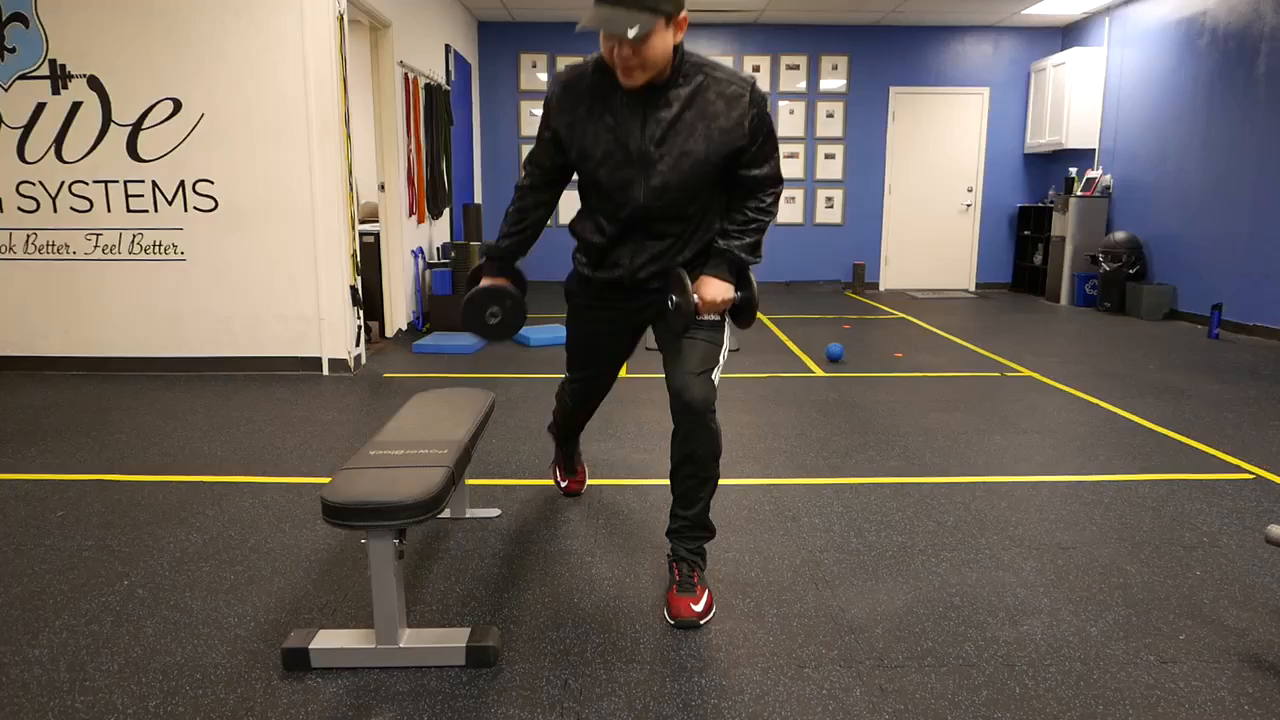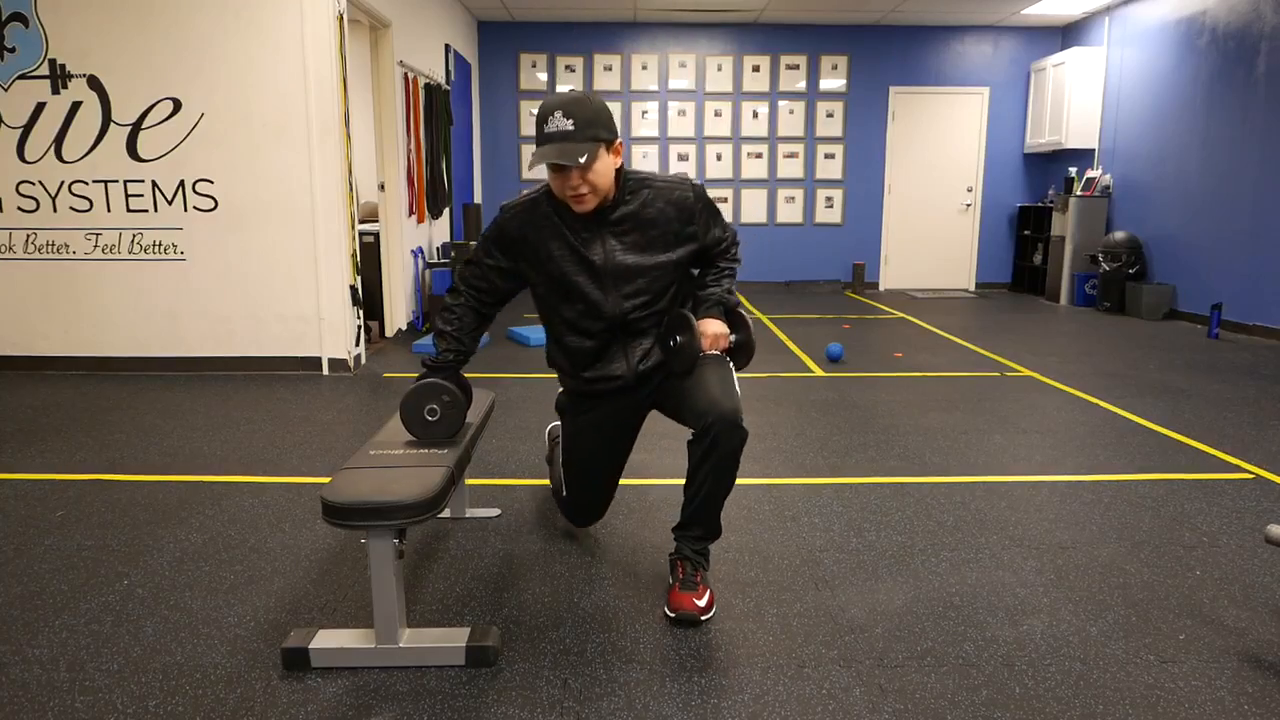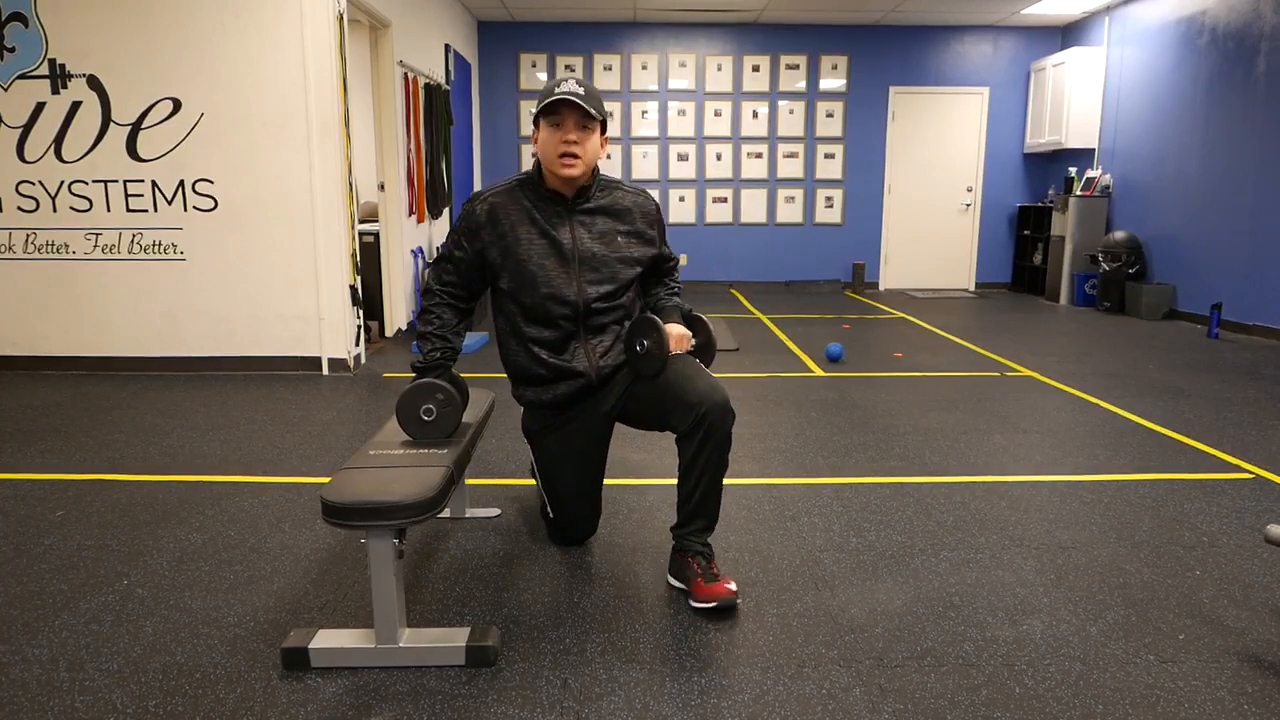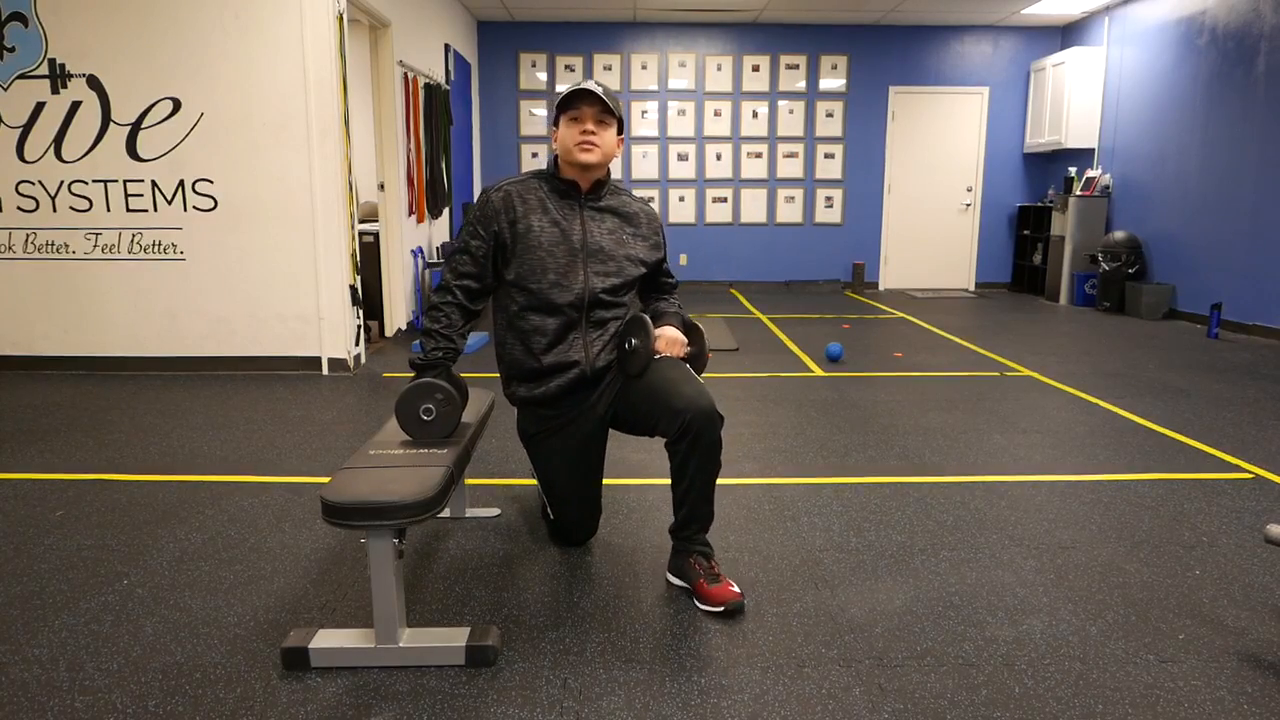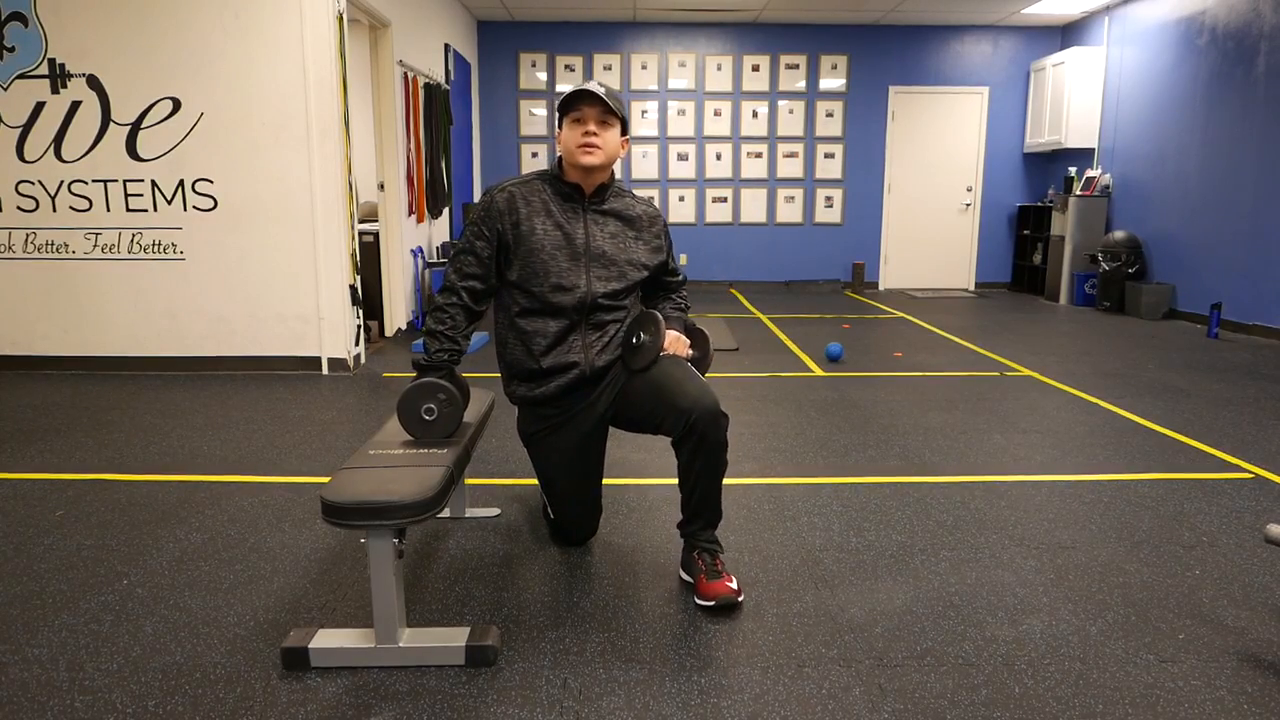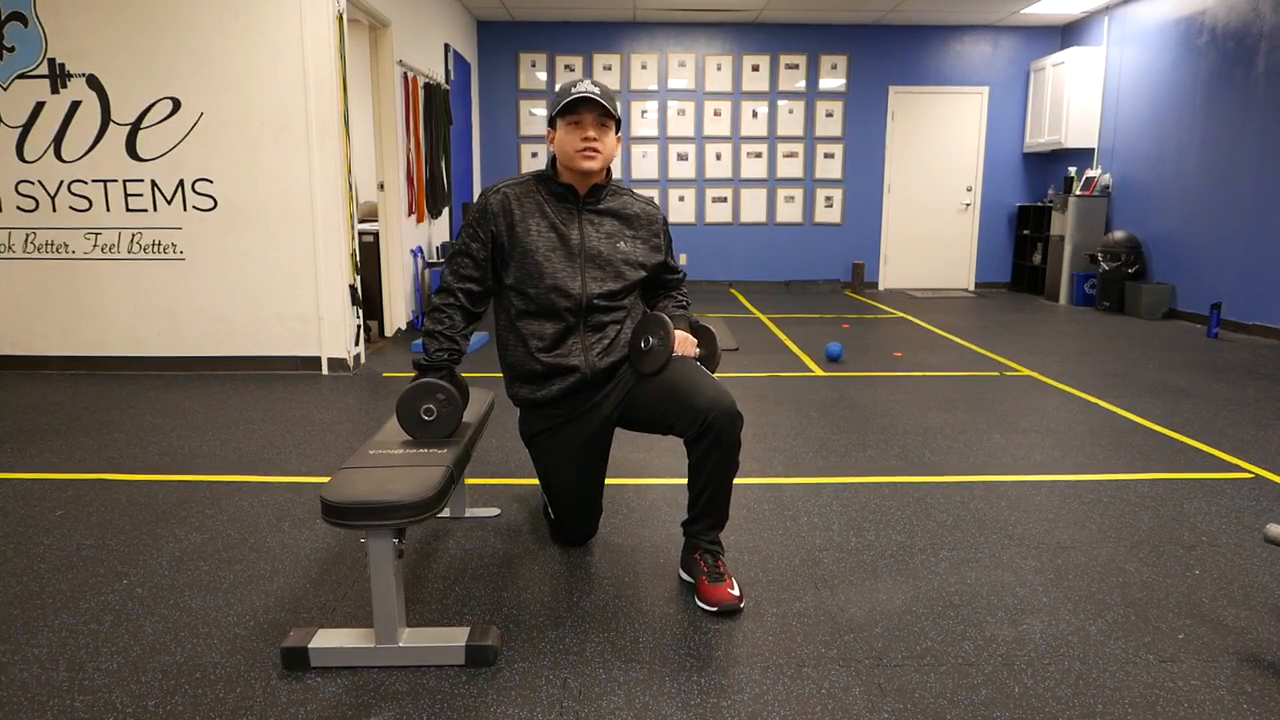
dt=0.5s
person 1, frame 1
left shoulder: (731, 98)
right shoulder: (573, 95)
left elbow: (759, 189)
right elbow: (538, 187)
left wrist: (724, 267)
right wrist: (500, 264)
left hip: (691, 275)
right hip: (601, 278)
left knee: (694, 402)
right knee: (580, 390)
left ankle: (687, 556)
right ankle: (566, 449)
person 1, frame 2
left shoulder: (675, 200)
right shoulder: (521, 223)
left elbow: (722, 249)
right elbow: (473, 295)
left wrist: (712, 310)
right wrist: (442, 372)
right hip: (592, 376)
left knee: (722, 419)
right knee: (581, 508)
left ankle: (690, 557)
right ankle: (561, 446)
person 1, frame 3
left shoulder: (636, 208)
right shoulder: (491, 212)
left elbow: (662, 273)
right elbow: (447, 294)
left wrist: (670, 319)
right wrist: (433, 373)
left hip: (631, 360)
right hip: (552, 389)
left knee: (710, 406)
right knee: (571, 528)
left ankle: (690, 551)
right ankle: (551, 466)
person 1, frame 4
left shoulder: (640, 218)
right shoulder: (505, 203)
left elbow: (660, 287)
right elbow: (458, 290)
left wrist: (668, 324)
right wrist: (433, 370)
left hip: (623, 364)
right hip: (546, 389)
left knee: (697, 412)
right knee: (572, 530)
left ankle: (690, 551)
right ankle: (559, 472)
person 1, frame 5
left shoulder: (644, 219)
right shoulder: (507, 204)
left elbow: (667, 287)
right elbow: (462, 291)
left wrist: (672, 327)
right wrist: (436, 373)
left hip: (626, 364)
right hip: (547, 390)
left knee: (703, 412)
right knee: (573, 529)
left ankle: (700, 549)
right ankle: (563, 474)
person 1, frame 6
left shoulder: (643, 216)
right shoulder: (503, 206)
left elbow: (667, 285)
right elbow: (459, 293)
left wrist: (676, 326)
right wrist: (435, 374)
left hip: (630, 368)
right hip: (550, 395)
left knee: (718, 412)
right knee: (573, 530)
left ankle: (702, 550)
right ankle: (564, 477)
